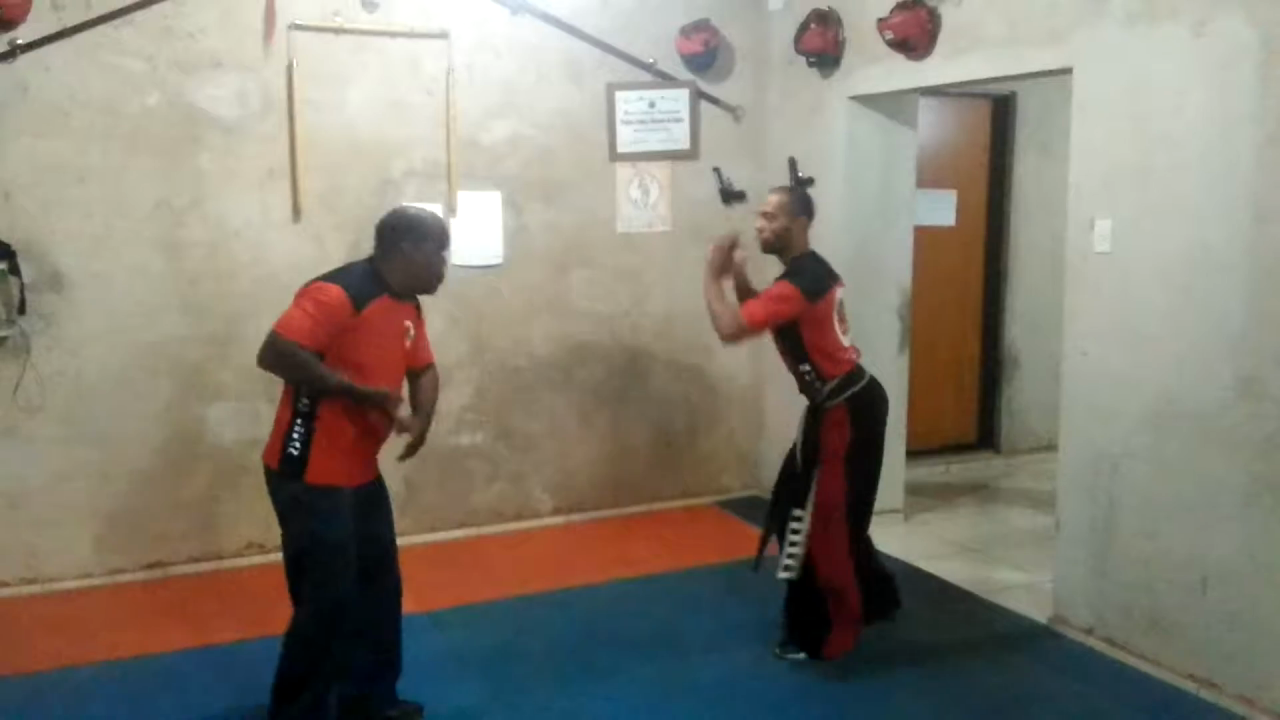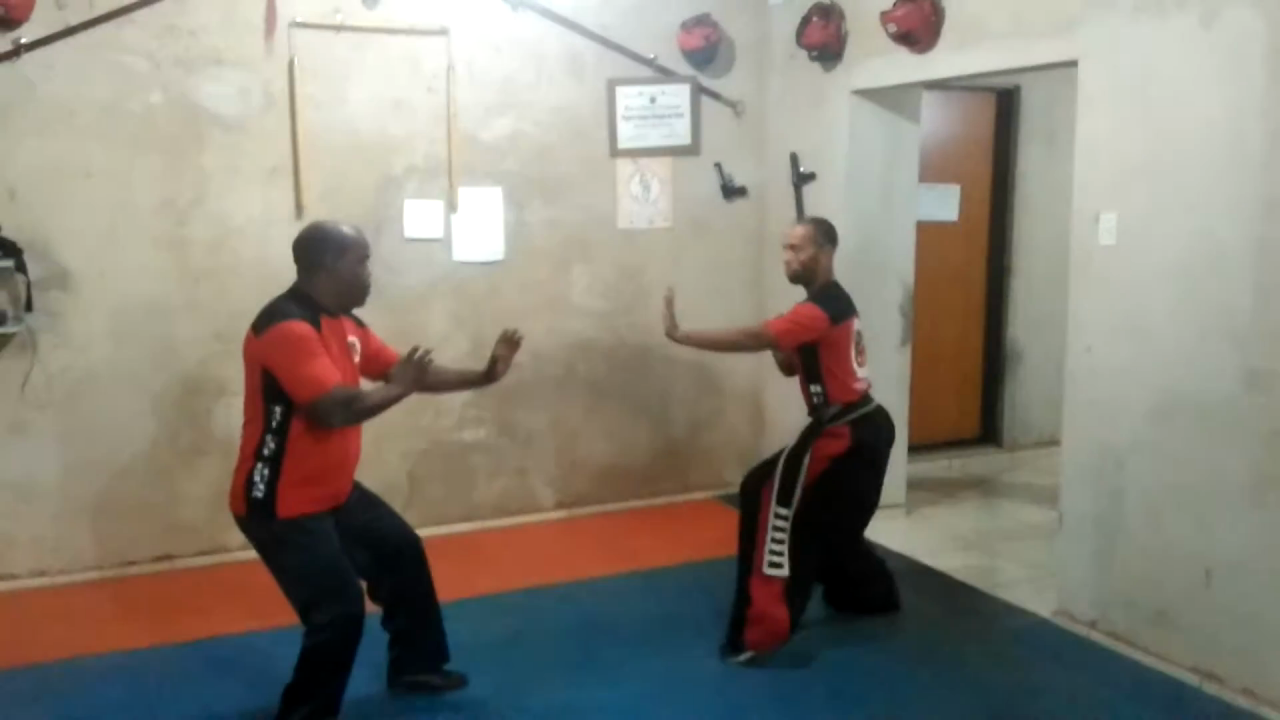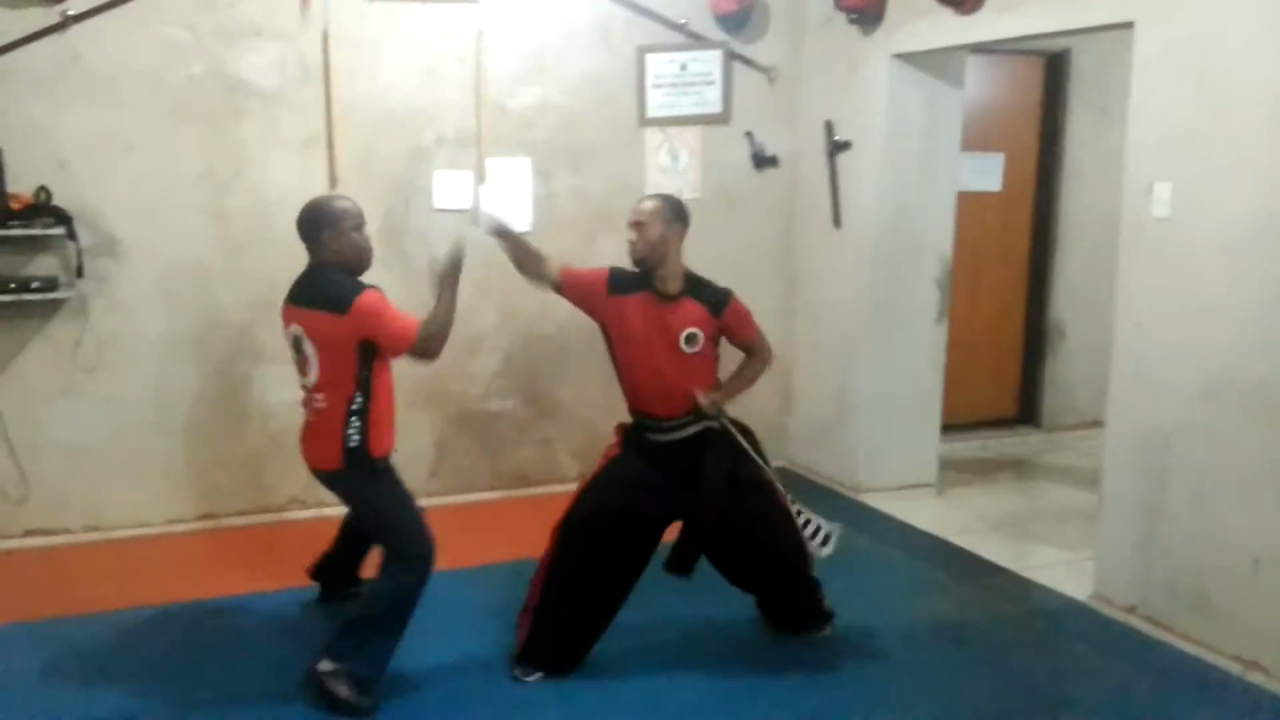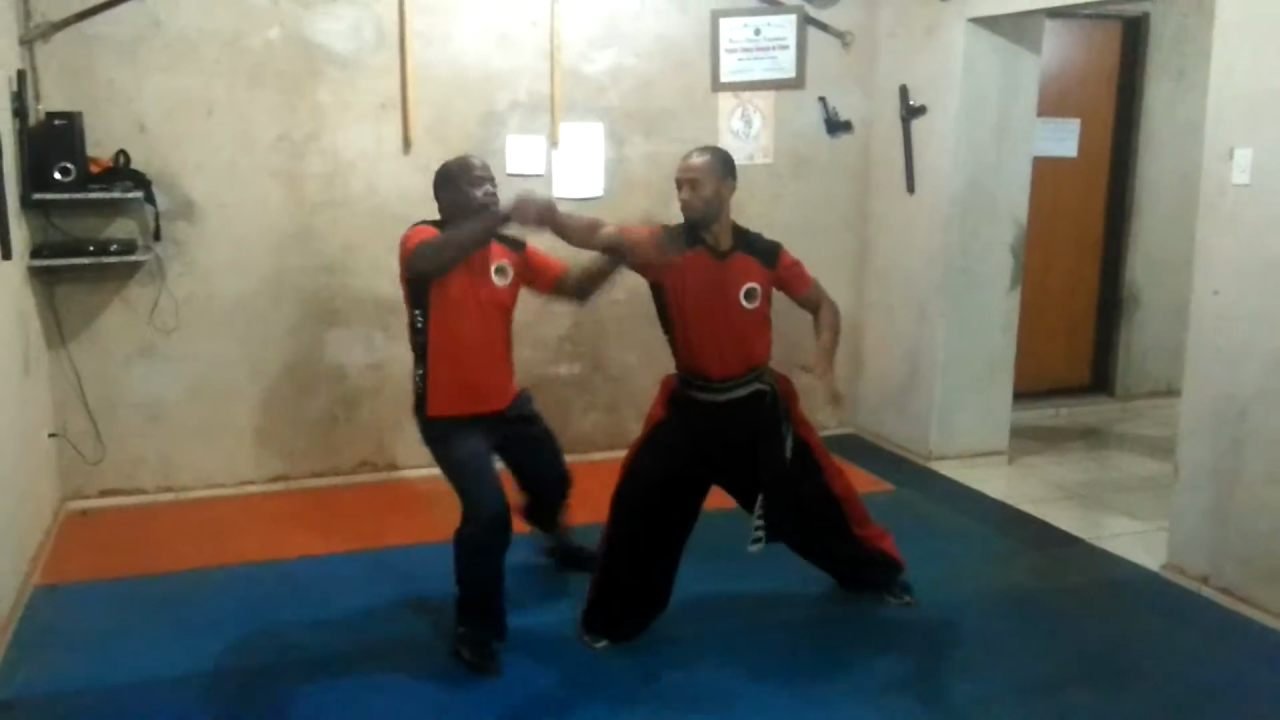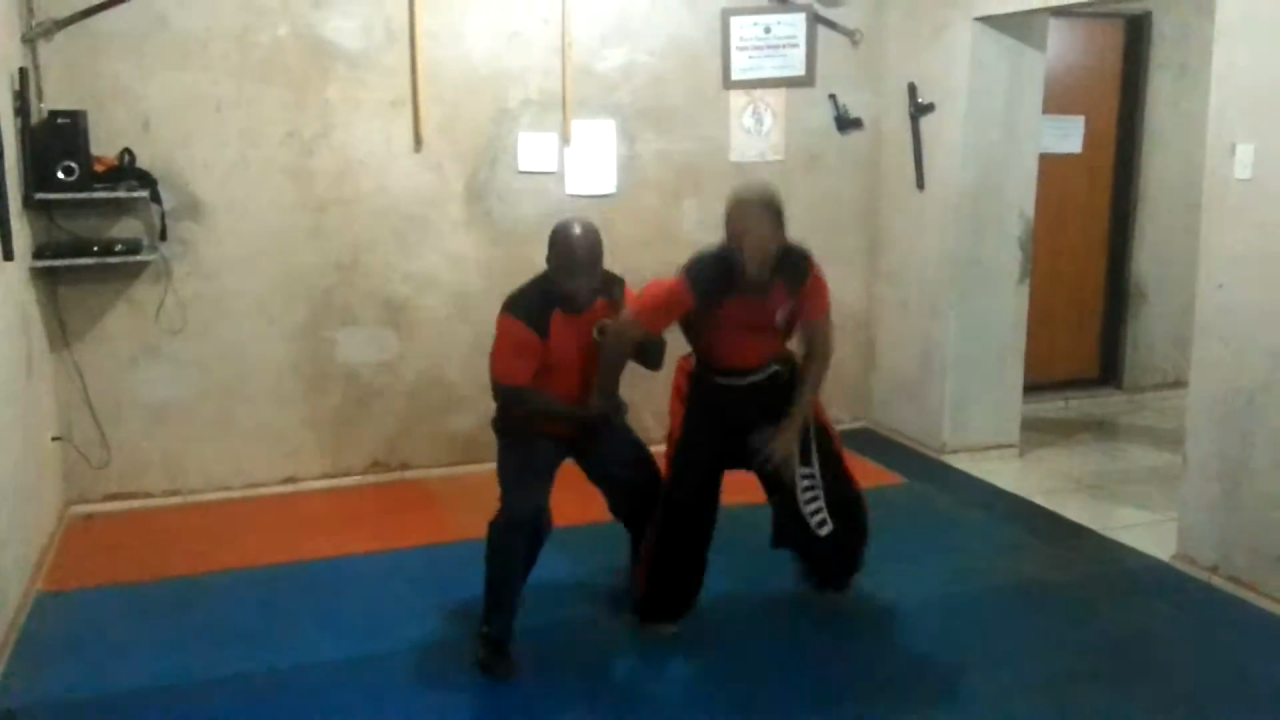
dt=0.7s
person 1, frame 1
left shoulder: (407, 306)
right shoulder: (337, 294)
left elbow: (422, 370)
right elbow: (274, 353)
left wrist: (421, 413)
right wrist: (360, 393)
left hip: (360, 473)
right hip: (308, 474)
left knee: (378, 583)
right knee: (327, 598)
person 1, frame 2
left shoulder: (344, 324)
right shoulder: (285, 328)
left elbow: (405, 371)
right elbow: (335, 409)
left wrist: (485, 375)
right wrist: (399, 387)
left hip: (335, 491)
right hip: (280, 506)
left knee: (402, 554)
right knee: (339, 612)
left ankle: (415, 664)
person 1, frame 3
left shoulder: (303, 295)
right shoulder: (355, 300)
right elbow: (427, 344)
right wrist: (449, 286)
left hip: (327, 448)
right hip: (354, 454)
left knee: (373, 513)
right knee: (413, 550)
left ankle: (334, 579)
right ankle: (341, 665)
person 1, frame 4
left shoulder: (510, 250)
right shoulder: (426, 240)
left elbow: (574, 285)
right elbow: (425, 263)
left wrist: (617, 254)
right wrist: (500, 216)
left hip: (506, 403)
right hip: (447, 413)
left knee: (551, 480)
right knee: (489, 514)
left ankle: (555, 538)
right ankle: (475, 628)
person 1, frame 5
left shoulder: (615, 292)
right shoulder: (523, 310)
left elbow: (652, 357)
right elbow: (511, 391)
right wrist: (578, 413)
left hip: (594, 410)
right hip: (531, 423)
left knee: (646, 490)
right knee: (524, 517)
right ankle: (494, 631)
person 2, frame 1
left shoulder: (795, 284)
right shoulder: (814, 272)
left elbow: (730, 329)
right elbow: (767, 314)
left wrist: (714, 277)
right wrist: (739, 278)
left hip: (841, 410)
right hip: (857, 399)
left knee: (819, 520)
right knee: (840, 511)
left ankle: (820, 635)
right ankle: (872, 598)
person 2, frame 2
left shoulder: (820, 309)
right shoulder: (832, 304)
left elbow: (753, 338)
right elbow: (792, 365)
left wrist: (680, 334)
right wrist: (782, 349)
left hip: (845, 434)
right hip: (864, 427)
left knee: (768, 499)
right knee: (832, 523)
left ankle: (760, 630)
right ankle: (870, 594)
person 2, frame 3
left shoulder: (715, 301)
right shoulder: (612, 288)
left elbow: (761, 353)
right elbow: (541, 270)
left wrist: (722, 392)
right wrist: (505, 235)
left hip: (708, 445)
right hip: (644, 447)
left knee: (766, 532)
right knee: (583, 536)
left ankle: (802, 615)
right ankle: (543, 651)
person 2, frame 4
left shoulder: (766, 255)
right shoulder: (662, 247)
left elbow: (823, 306)
right elbow: (597, 235)
left wrist: (823, 362)
right wrist: (546, 213)
left hip: (757, 404)
right hip: (690, 406)
left knee: (814, 495)
right knee: (640, 504)
left ankle: (880, 571)
right ankle: (612, 618)
person 2, frame 5
left shoulder: (801, 270)
right shoulder: (700, 278)
left elbow: (819, 345)
right elbow: (621, 333)
left wrist: (794, 424)
right wrist: (604, 394)
left hip: (775, 388)
right hip: (711, 392)
left knee: (815, 485)
right knee: (687, 496)
left ankle: (833, 567)
right ankle: (663, 602)
